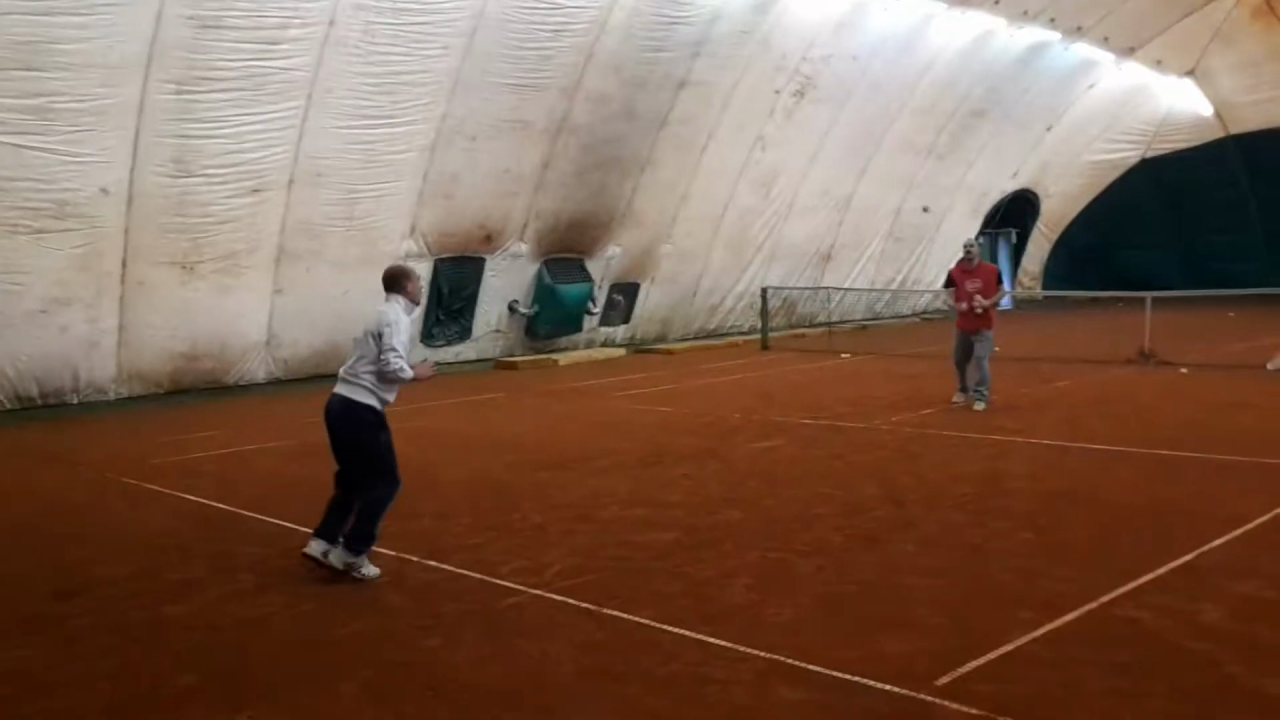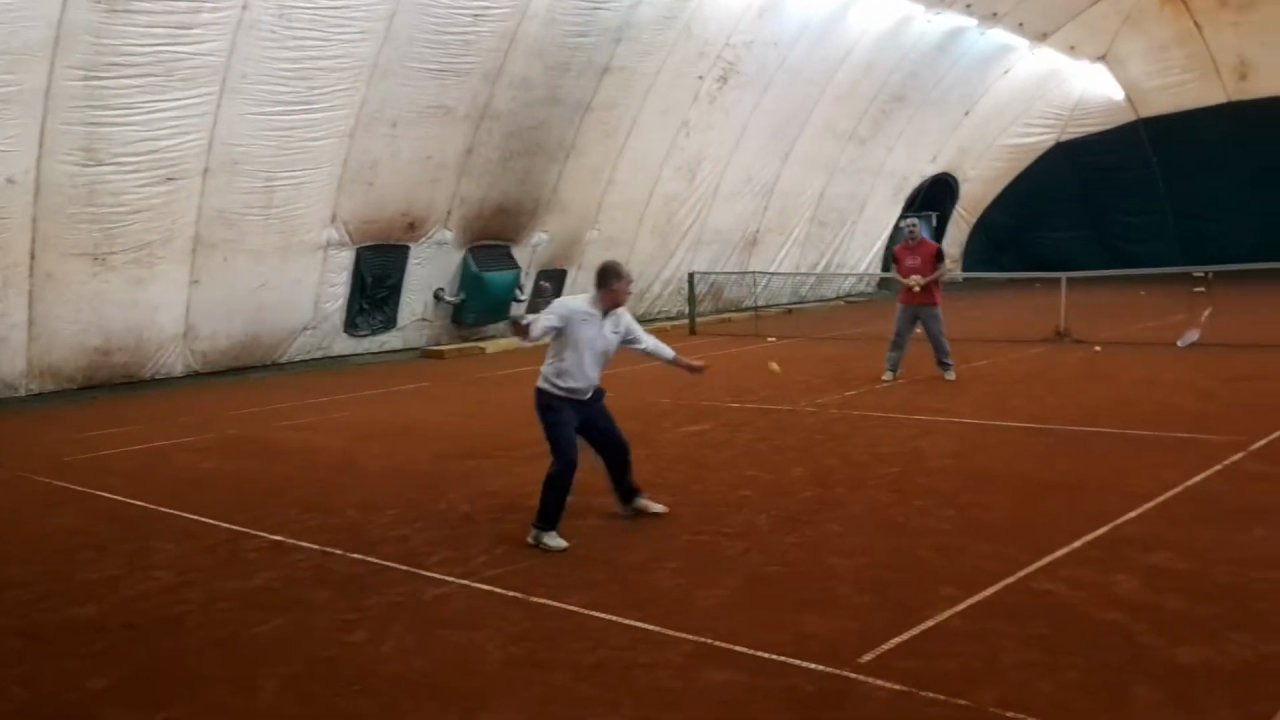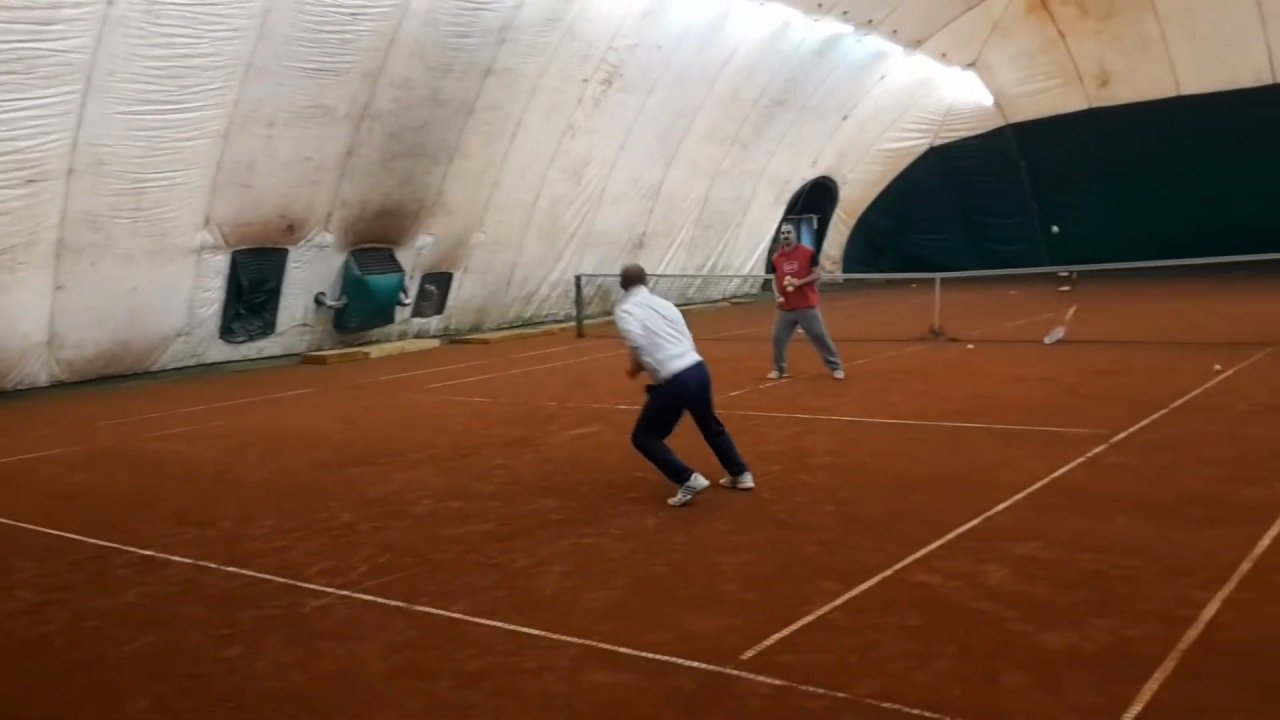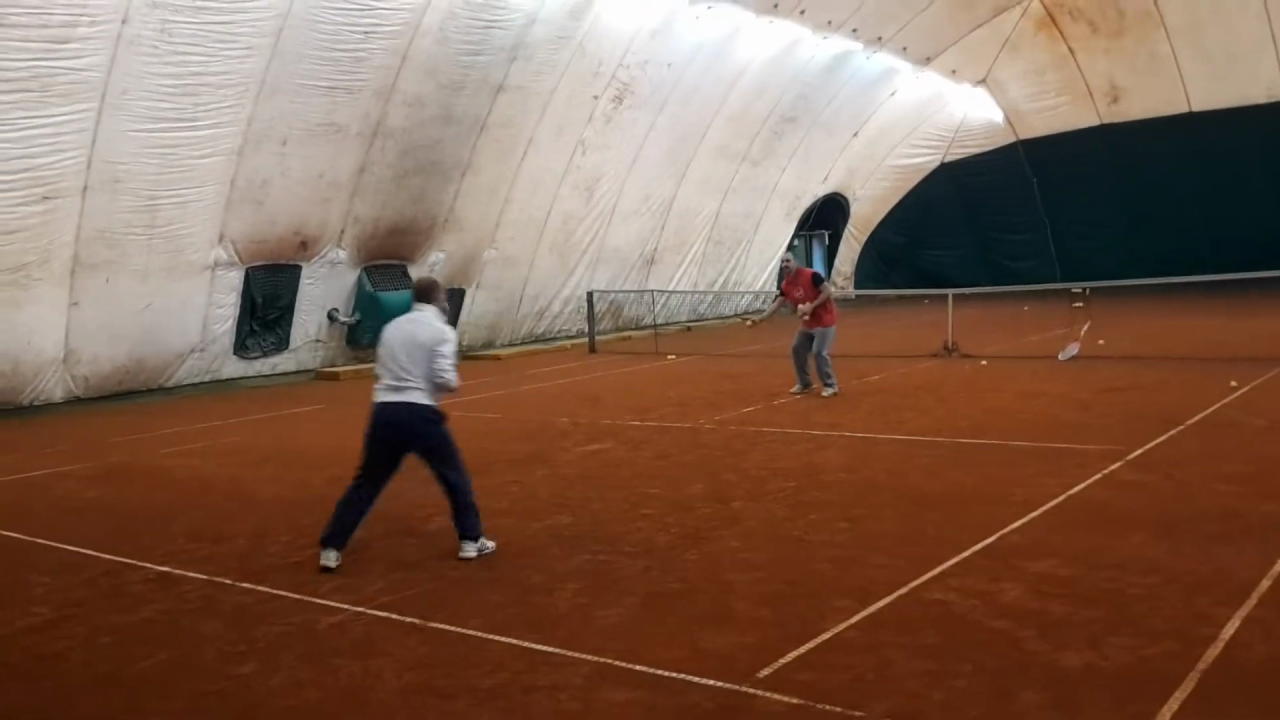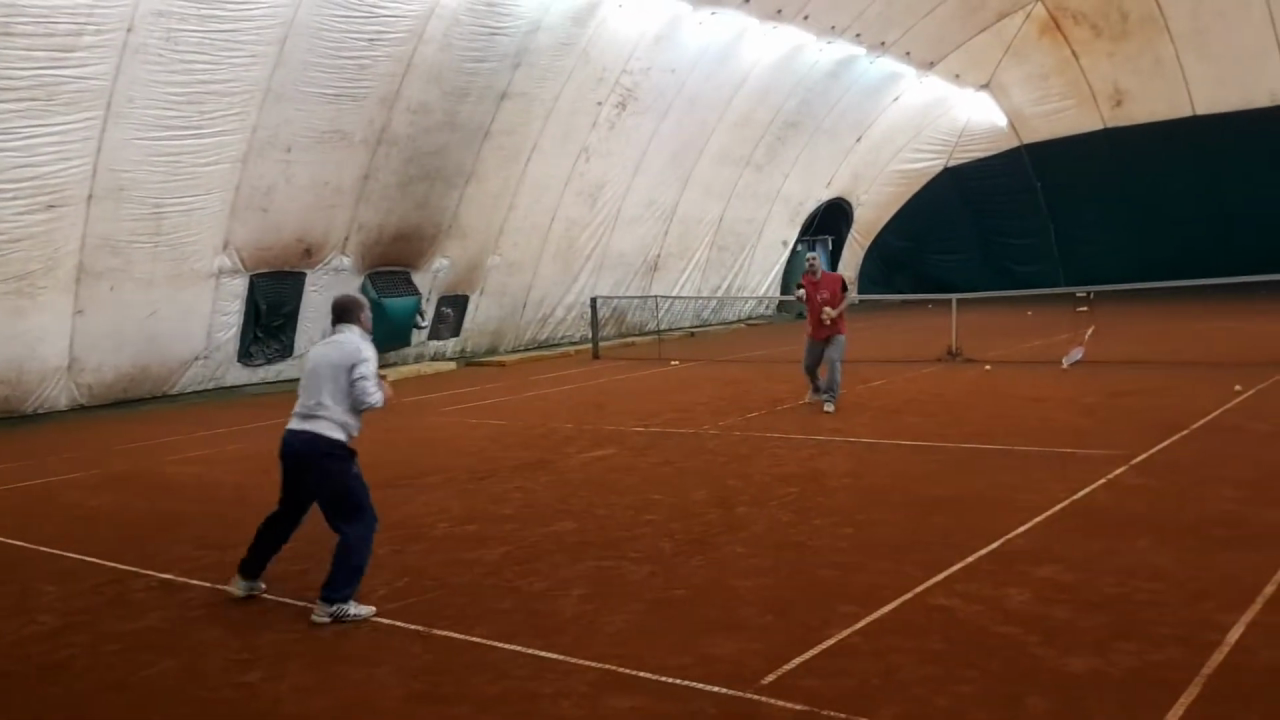
dt=1s
person 1, frame 1
left shoulder: (384, 314)
right shoulder: (397, 318)
right elbow: (391, 366)
left wrist: (410, 371)
right wrist: (416, 373)
left hip: (340, 403)
right hip: (361, 410)
left knee: (351, 479)
right knee: (383, 483)
left ankle: (324, 542)
right ankle: (352, 553)
person 1, frame 2
left shoulder: (621, 319)
right shoulder: (567, 307)
left elbow: (646, 342)
right elbow: (534, 332)
left wrist: (683, 362)
right wrist: (524, 331)
left hip: (587, 397)
right hip: (554, 398)
left knee: (617, 448)
right knee: (566, 461)
left ankle: (630, 499)
right ankle: (542, 530)
person 1, frame 3
left shoulder: (624, 310)
right shoulder: (665, 304)
left elbow: (635, 342)
left wrist: (636, 365)
left hip: (673, 381)
right hip: (698, 370)
left knee: (644, 437)
right knee: (711, 426)
left ankle: (688, 480)
right ankle: (740, 474)
person 1, frame 4
left shoulder: (391, 327)
right shoulder: (441, 331)
right elbow: (444, 378)
right wrist: (453, 383)
left hip: (384, 412)
right hip: (419, 413)
left knee: (366, 482)
right knee: (455, 479)
left ankle: (331, 549)
right ankle: (471, 540)
person 1, frame 5
left shoulder: (317, 350)
right shoulder: (361, 349)
right elbow: (365, 401)
left wrist: (371, 393)
right wrist: (382, 395)
left hip: (293, 439)
right hip: (325, 446)
left knee: (287, 514)
right knee: (359, 522)
left ankle: (246, 578)
right ankle: (334, 603)
